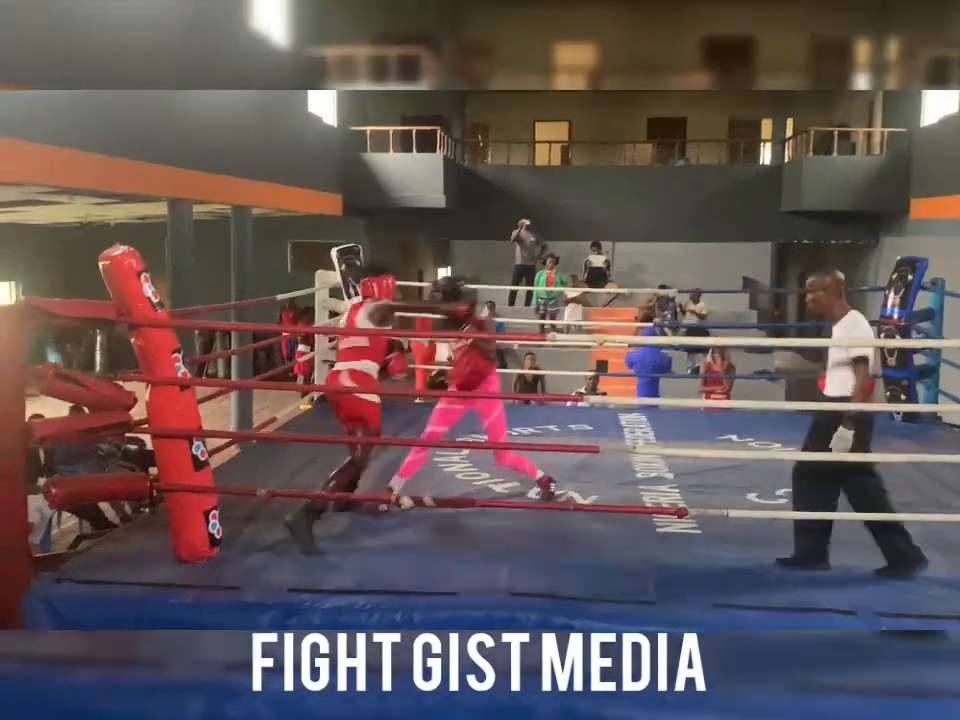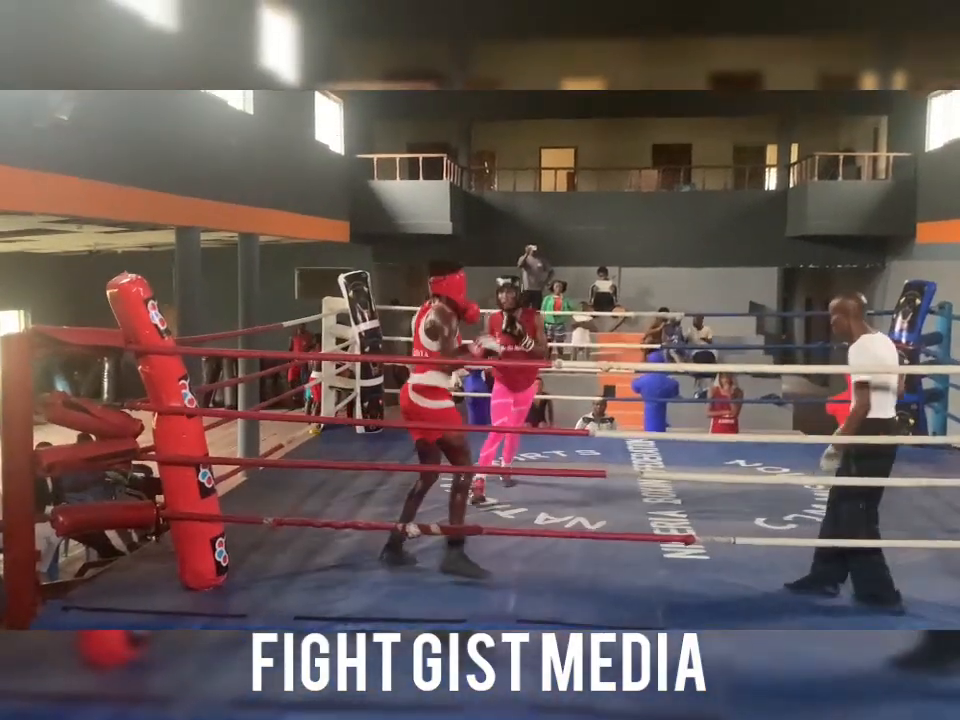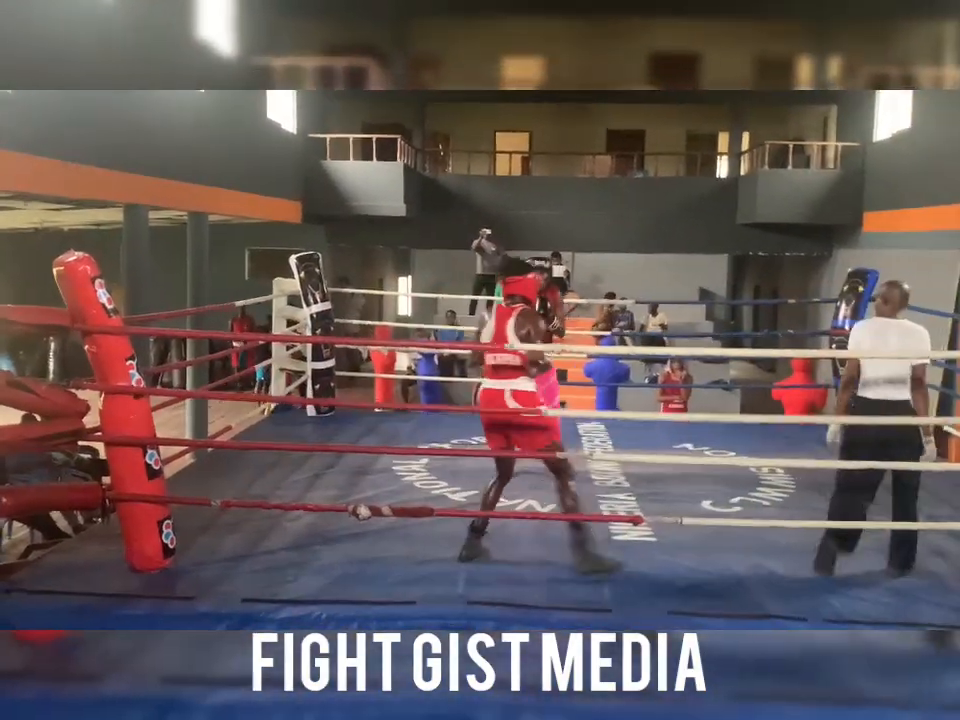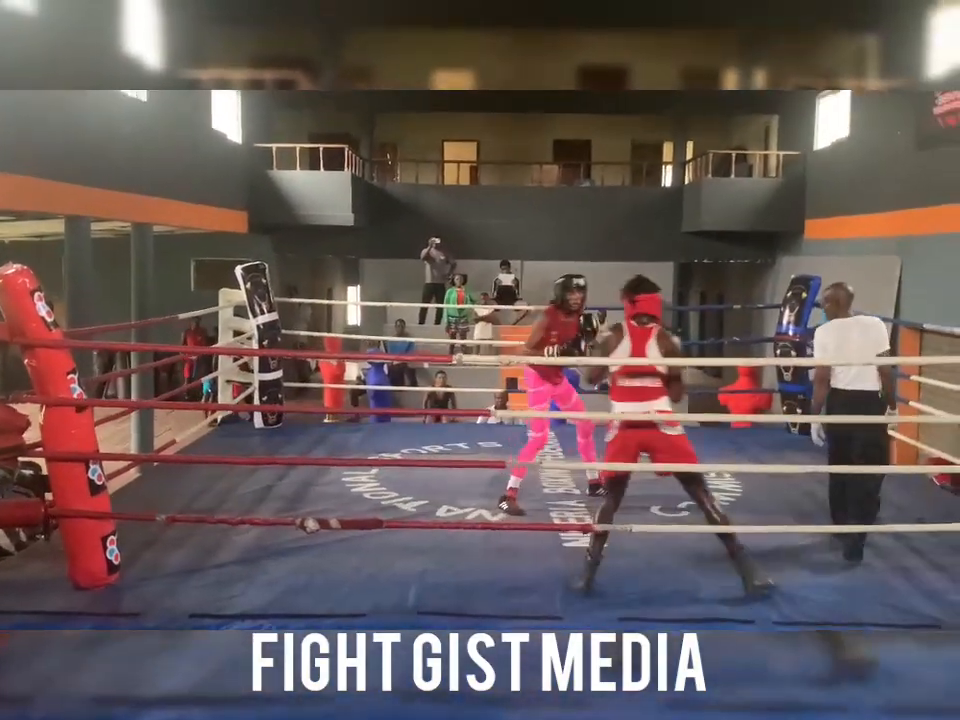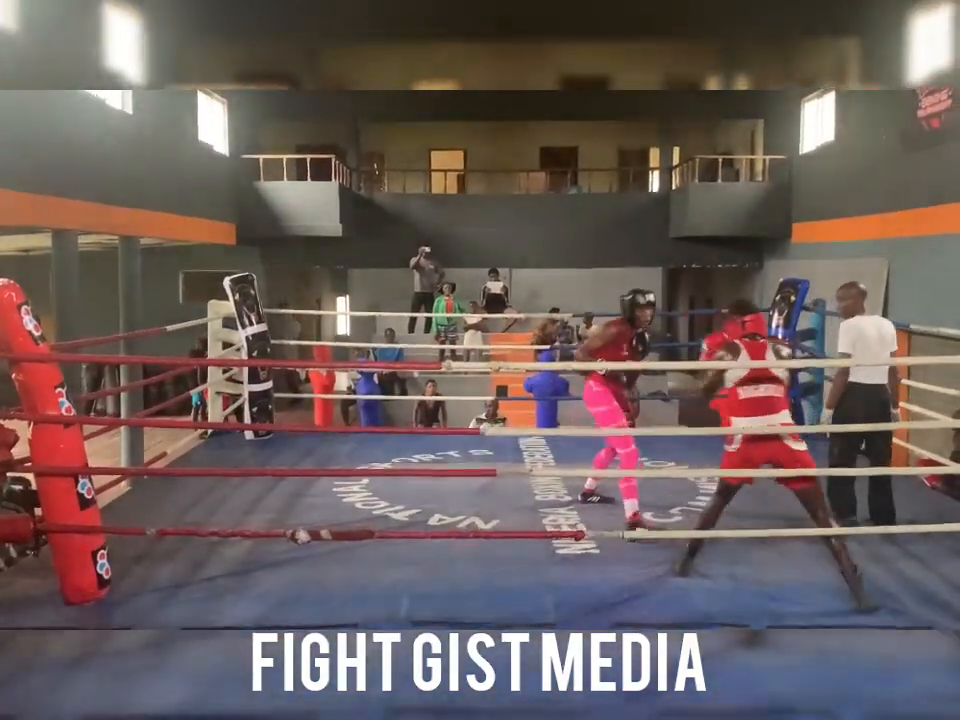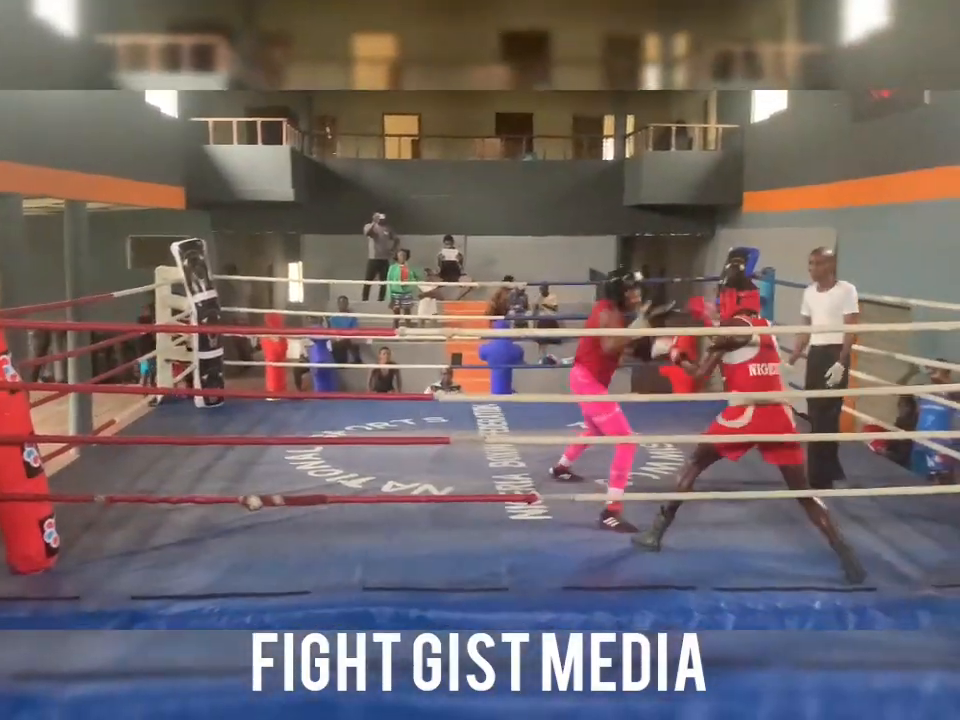
dt=0.7s
person 1, frame 1
left shoulder: (351, 312)
right shoulder: (379, 307)
right elbow: (413, 305)
left wrist: (387, 360)
left hip: (338, 381)
right hip: (357, 385)
left knee: (370, 438)
right knee: (359, 459)
left ankle: (345, 493)
right ankle: (304, 519)
person 1, frame 2
left shoulder: (425, 311)
right shoulder: (445, 317)
right elbow: (449, 360)
right wrist: (476, 349)
left hip: (414, 395)
right hip: (431, 397)
left knee: (429, 474)
right knee: (463, 469)
left ankle: (395, 544)
right ankle: (454, 552)
person 1, frame 3
left shoulder: (491, 314)
right shoulder: (530, 318)
left elbow: (481, 357)
right elbow: (537, 366)
right wrist: (550, 364)
left hip: (489, 398)
right hip: (521, 401)
left knee: (504, 474)
right knee: (564, 475)
left ankle: (471, 543)
right ankle: (585, 553)
person 1, frame 4
left shoulder: (613, 336)
right shoulder: (667, 340)
left elbow: (593, 376)
right elbow: (677, 394)
left hip: (624, 425)
right hip: (661, 423)
left knee: (612, 499)
right knee: (703, 497)
left ankle: (589, 573)
right ankle: (748, 573)
person 1, frame 5
left shoulder: (728, 352)
right shoulder: (782, 353)
left elbow: (705, 392)
left hip: (745, 440)
right hip: (785, 438)
left knee: (719, 502)
right knee: (821, 514)
left ankle: (686, 562)
right ankle: (856, 588)
person 1, frame 6
left shoulder: (732, 330)
right shoulder: (766, 328)
left elbow: (700, 373)
left wrist: (678, 358)
left hip: (745, 415)
right hip: (780, 417)
left knee: (694, 466)
right knee: (801, 491)
left ankle: (656, 531)
right ankle: (847, 557)
person 2, frame 1
left shoulder: (855, 325)
right shoulder: (839, 325)
left elbow: (863, 379)
left wrist: (848, 425)
left hip: (848, 412)
right hip: (830, 412)
left knee: (863, 490)
right knee: (808, 476)
left ankle: (905, 556)
right ankle: (811, 553)
person 2, frame 2
left shoulder: (861, 348)
right shoulder: (883, 341)
left elbow: (862, 404)
right elbow: (897, 387)
left wrist: (837, 444)
left hip: (871, 433)
right hip: (885, 429)
left knee: (855, 513)
right knee: (843, 505)
left ankle: (880, 592)
right ankle: (825, 577)
person 2, frame 3
left shoulder: (862, 329)
right shoulder: (918, 334)
left elbow: (849, 378)
right elbow: (918, 384)
left wrist: (836, 420)
right wrist: (928, 433)
left hip: (865, 413)
right hip: (901, 416)
left knee: (851, 485)
right knee: (905, 490)
left ankle: (831, 549)
right ankle: (900, 561)
person 2, frame 4
left shoulder: (824, 332)
right shoulder: (875, 325)
left elbow: (821, 379)
right elbow: (885, 372)
left wrist: (816, 416)
right wrist: (892, 406)
left hip: (838, 403)
right hip: (870, 403)
left knee: (839, 471)
right knee: (868, 474)
left ankle: (843, 529)
right ankle: (854, 537)
person 2, frame 5
left shoulder: (848, 326)
right shoulder: (887, 326)
left elbow: (844, 371)
right elbow: (895, 369)
left wrist: (829, 406)
right wrist: (894, 405)
left hip: (855, 395)
right hip: (881, 396)
left knee: (841, 460)
right knee: (880, 461)
left ankle: (844, 516)
right ankle: (883, 518)
person 2, frame 6
left shoulder: (847, 290)
right shoulder: (809, 293)
left elbow: (851, 331)
left wrist: (841, 363)
right wrist: (790, 361)
left hip: (833, 356)
right hip: (815, 355)
left knee: (824, 416)
right knee: (819, 416)
left ankle: (821, 477)
right ankle: (829, 469)
person 3, frame 1
left shoulder: (474, 316)
right shoulder: (455, 317)
left elbow: (487, 353)
left wrist: (463, 328)
left hip: (484, 387)
right hip: (460, 388)
left knee: (502, 456)
right knee: (427, 440)
left ankle: (543, 480)
right ankle: (392, 493)
person 3, frame 2
left shoulder: (532, 317)
right shoulder: (493, 321)
left elbow: (543, 352)
left wrist: (522, 337)
left hip: (526, 382)
right hip: (503, 383)
left knee: (513, 430)
right knee: (497, 430)
left ankle: (506, 469)
right ankle: (479, 483)
person 3, frame 3
left shoulder: (554, 297)
right shoulder: (516, 297)
left elbow: (560, 331)
right elbow: (503, 323)
left wrist: (549, 325)
left hip: (543, 357)
right hip: (522, 358)
left knee: (553, 408)
right knee: (524, 408)
left ankle: (553, 457)
person 3, frame 4
left shoulder: (579, 318)
right shoulder: (548, 317)
left elbow: (578, 348)
right elbow: (526, 352)
left wrist: (580, 346)
right wrist: (557, 351)
left hip: (558, 378)
right hip: (538, 378)
left knee: (586, 426)
right knee: (539, 438)
left ankle: (594, 482)
right ankle: (509, 495)
person 3, frame 5
left shoulder: (638, 333)
right shoulder: (615, 329)
left elbow: (631, 370)
right elbow: (580, 353)
left wrist: (639, 353)
right wrist: (607, 369)
left hip: (614, 393)
right hip: (599, 392)
left knee: (614, 446)
right knee: (629, 452)
left ankle: (588, 491)
right ankle: (633, 520)
person 3, frame 6
left shoulder: (610, 310)
right shoulder: (609, 312)
left elbow: (615, 345)
right elbow: (609, 348)
right wrist: (638, 324)
left hip: (589, 378)
right hip: (587, 380)
left knee: (595, 429)
right knee: (626, 441)
left ankle: (561, 467)
right ankle: (611, 510)
